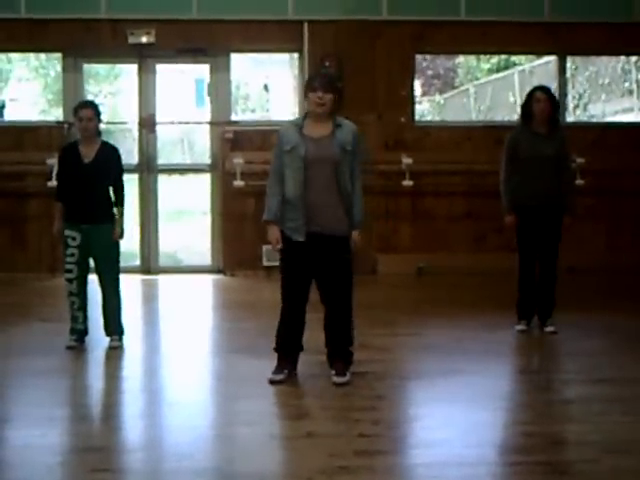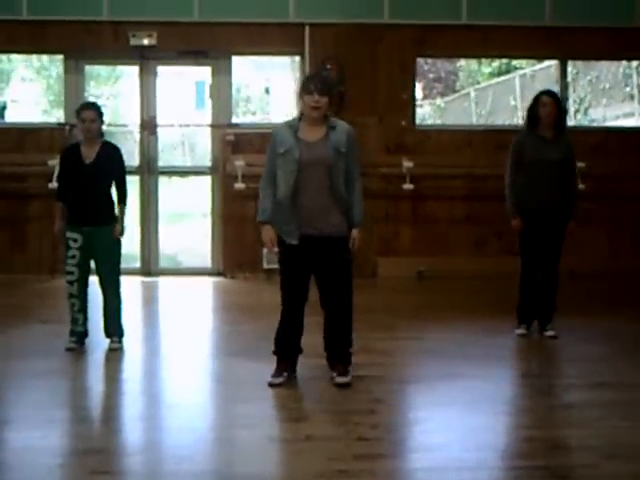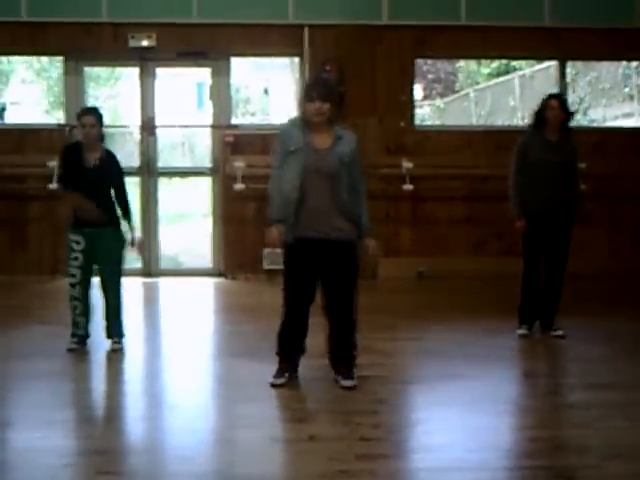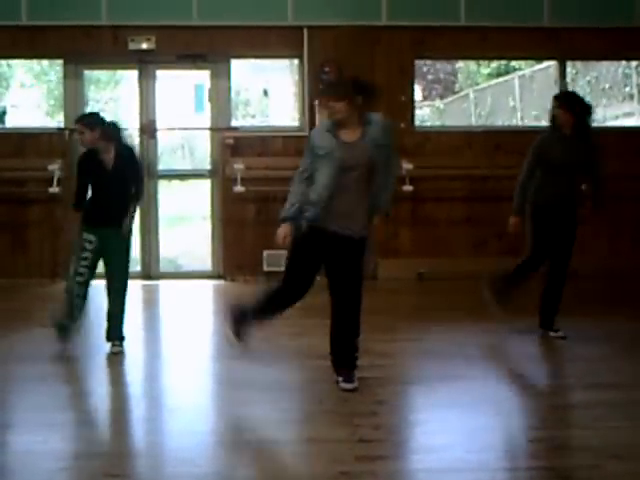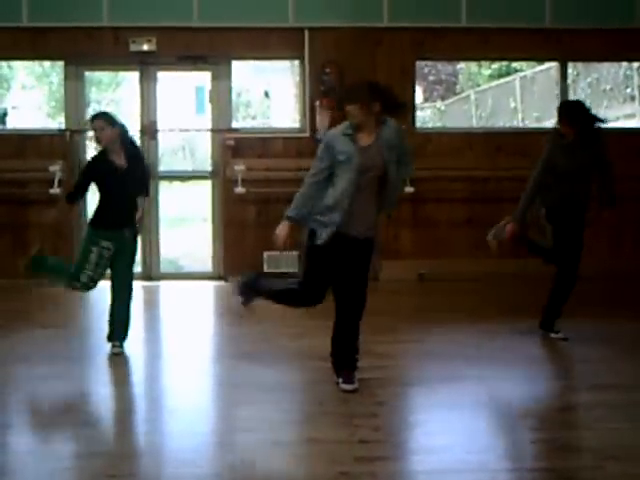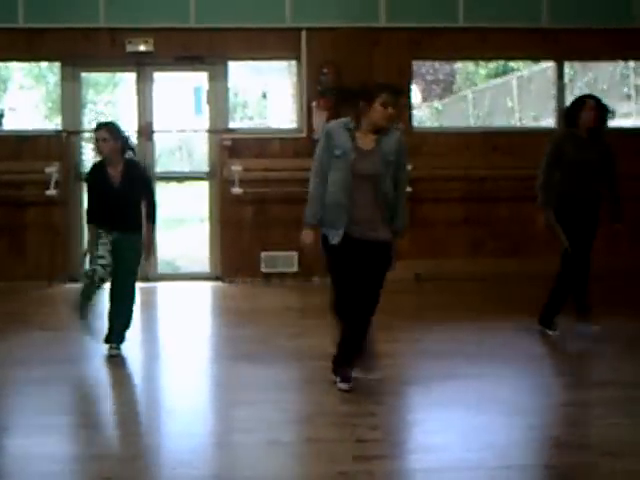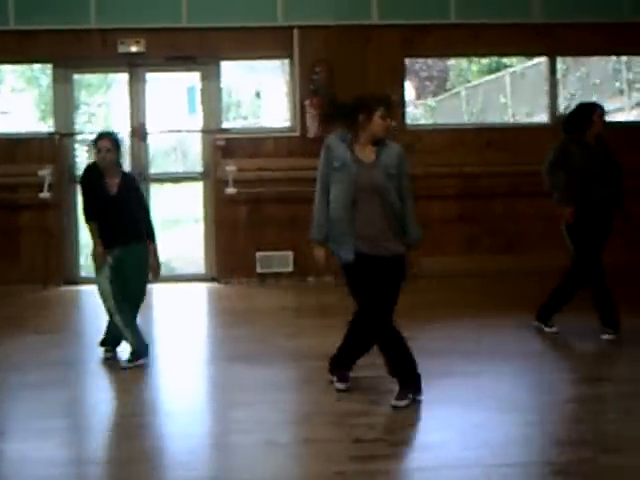
dt=0.2s
person 1, frame 1
left shoulder: (349, 133)
right shoulder: (288, 133)
left elbow: (355, 181)
right elbow: (276, 180)
left wrist: (357, 224)
right wrist: (272, 220)
left hip: (336, 230)
right hip: (296, 229)
left knee: (338, 298)
right knee: (293, 298)
left ankle: (340, 360)
right ankle: (286, 359)
person 1, frame 2
left shoulder: (344, 134)
right shoulder: (282, 134)
left elbow: (353, 181)
right elbow: (269, 180)
left wrist: (356, 223)
right wrist: (266, 221)
left hip: (333, 230)
right hip: (293, 231)
left knee: (337, 298)
right knee: (292, 300)
left ankle: (339, 362)
right ankle: (285, 362)
person 1, frame 3
left shoulder: (347, 143)
right shoulder: (290, 133)
left elbow: (357, 188)
right elbow: (278, 180)
left wrist: (366, 232)
right wrist: (275, 221)
left hip: (339, 235)
right hip: (299, 233)
left knee: (341, 303)
right knee: (297, 300)
left ankle: (343, 364)
right ankle: (288, 363)
person 1, frame 4
left shoulder: (379, 128)
right shoulder: (320, 135)
left elbow: (389, 171)
right elbow: (303, 178)
left wrist: (379, 209)
right wrist: (288, 219)
left hip: (354, 230)
right hip: (315, 223)
left knee: (348, 302)
right knee: (293, 286)
left ankle: (345, 365)
right ankle: (244, 316)
person 1, frame 5
left shoulder: (391, 131)
right shoulder: (336, 138)
left elbow: (402, 168)
right elbow: (314, 180)
left wrist: (385, 205)
right wrist: (290, 218)
left hip: (362, 232)
right hip: (327, 226)
left knee: (352, 303)
right knee: (310, 291)
left ankle: (345, 367)
right ankle: (256, 285)
person 1, frame 6
left shoulder: (394, 142)
right shoulder: (335, 133)
left elbow: (398, 187)
right elbow: (318, 180)
left wrist: (397, 227)
right wrist: (310, 223)
left hip: (378, 235)
right hip: (340, 231)
left knee: (364, 302)
right knee: (347, 299)
left ankle: (343, 363)
right ankle: (348, 361)
person 1, frame 7
left shoulder: (393, 154)
right shoulder: (334, 147)
left elbow: (404, 199)
right elbow: (323, 195)
left wrist: (412, 239)
right wrist: (320, 239)
left hip: (390, 247)
right hip: (354, 247)
left knee: (369, 315)
right knee: (376, 316)
left ankle: (339, 365)
right ankle: (409, 380)
person 2, frame 1
left shoulder: (558, 138)
right shoulder: (517, 136)
left elbow: (566, 174)
right elbow: (506, 174)
left wrist: (565, 207)
right wrist: (509, 209)
left hip: (552, 208)
right hip: (525, 207)
left knee: (548, 262)
right knee: (526, 261)
left ankle: (545, 315)
right ankle: (524, 315)
person 2, frame 2
left shoulder: (564, 142)
right shoulder: (523, 140)
left elbow: (571, 180)
right elbow: (511, 178)
left wrist: (570, 212)
right wrist: (514, 213)
left hip: (556, 212)
right hip: (530, 211)
left knee: (550, 266)
right knee: (529, 265)
left ankle: (546, 320)
right ankle: (524, 319)
person 2, frame 3
left shoulder: (568, 145)
right shoulder: (528, 142)
left elbow: (572, 181)
right elbow: (516, 179)
left wrist: (573, 213)
right wrist: (519, 213)
left hip: (560, 214)
right hip: (534, 213)
left knee: (557, 266)
right knee: (532, 266)
left ankle: (548, 320)
right ankle: (526, 319)
person 2, frame 4
left shoulder: (586, 141)
right shoulder: (548, 139)
left elbow: (592, 174)
right elbow: (527, 174)
left wrist: (593, 195)
right wrist: (518, 211)
left hip: (568, 209)
right hip: (543, 206)
left knee: (561, 266)
right knee: (536, 258)
left ankle: (548, 321)
right ankle: (501, 288)
person 2, frame 5
left shoulder: (593, 143)
right shoulder: (555, 146)
left elbow: (604, 173)
right elbow: (536, 183)
left wrist: (608, 201)
right wrist: (518, 218)
left hip: (578, 209)
right hip: (556, 206)
left knee: (570, 268)
right knee: (562, 256)
left ankle: (548, 322)
person 2, frame 6
left shoulder: (600, 143)
right shoulder: (563, 139)
left elbow: (609, 177)
right elbow: (546, 173)
left wrist: (616, 211)
right wrist: (545, 206)
left hip: (589, 209)
right hip: (566, 206)
left knee: (574, 261)
right knee: (578, 255)
left ankle: (548, 318)
right ankle: (583, 310)
person 2, frame 7
left shoulder: (605, 150)
right shoulder: (568, 145)
left elbow: (615, 184)
right elbow: (550, 173)
left wrist: (619, 214)
right wrist: (564, 202)
left hip: (600, 215)
right hip: (576, 215)
left knee: (581, 269)
right knee: (591, 267)
left ankle: (545, 314)
right ankle: (610, 321)
person 3, frame 1
left shoulder: (110, 152)
right shoulder: (67, 152)
left elbow: (118, 189)
right elbow: (61, 189)
left wrist: (119, 222)
right wrist: (58, 220)
left hip: (103, 224)
right hip: (74, 224)
left knee: (109, 279)
right knee: (74, 280)
left ankle: (115, 332)
right ankle: (78, 331)
person 3, frame 2
left shoulder: (111, 152)
right shoulder: (69, 153)
left elbow: (121, 188)
right elbow: (63, 189)
left wrist: (120, 220)
right wrist: (60, 219)
left hip: (105, 225)
right hip: (76, 226)
left knee: (109, 281)
right knee: (75, 281)
left ankle: (115, 333)
right ankle: (77, 333)
person 3, frame 3
left shoulder: (109, 159)
right shoulder: (70, 153)
left elbow: (120, 196)
right elbow: (68, 185)
left wrist: (131, 230)
right wrist: (81, 204)
left hip: (108, 228)
right hip: (80, 229)
left knee: (111, 283)
right knee: (77, 282)
left ankle: (115, 334)
right ankle: (79, 334)
person 3, frame 4
left shoulder: (126, 153)
right shoulder: (87, 161)
left elbow: (138, 187)
right elbow: (80, 195)
left wrist: (131, 213)
left hip: (119, 228)
right hip: (93, 228)
left knee: (117, 284)
right knee: (79, 279)
left ankle: (115, 336)
right ankle: (65, 325)
person 3, frame 5
left shoulder: (133, 150)
right shoulder: (96, 163)
left elbow: (144, 182)
right elbow: (76, 191)
left wrist: (141, 208)
left hip: (128, 231)
right hip: (102, 230)
left knee: (123, 287)
right knee: (84, 279)
left ankle: (117, 337)
right ankle: (41, 263)
person 3, frame 6
left shoulder: (136, 170)
right shoulder: (95, 172)
left elbow: (149, 203)
right elbow: (92, 208)
left wrist: (148, 236)
right wrist: (91, 237)
left hip: (131, 235)
right hip: (105, 231)
left knee: (124, 289)
right knee: (100, 271)
left ankle: (115, 339)
right ankle: (84, 305)
person 3, frame 7
left shoulder: (129, 182)
right shoulder: (90, 176)
left elbow: (144, 219)
right elbow: (90, 214)
left wrist: (153, 255)
right wrist: (97, 245)
left hip: (134, 246)
right hip: (108, 247)
left knee: (132, 299)
right knee: (112, 298)
left ankle: (111, 342)
right ankle: (138, 348)
